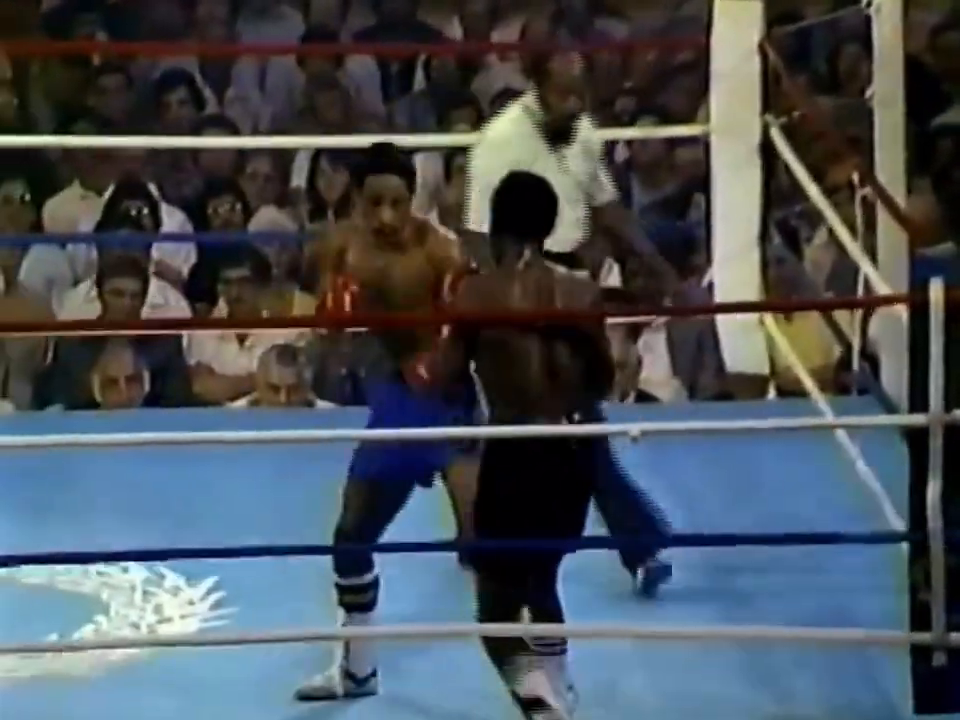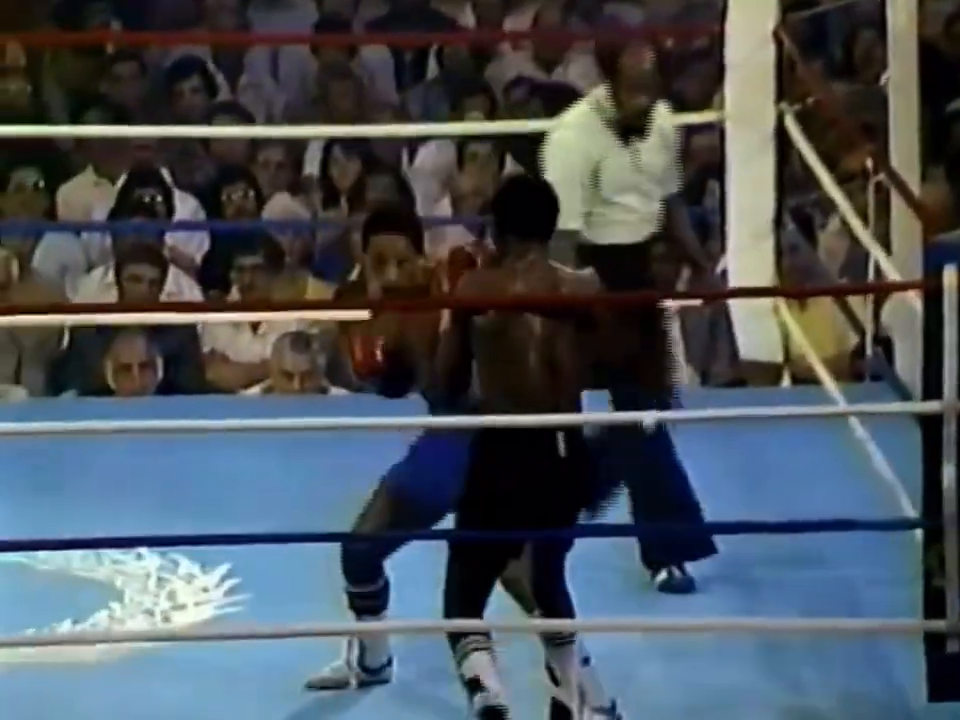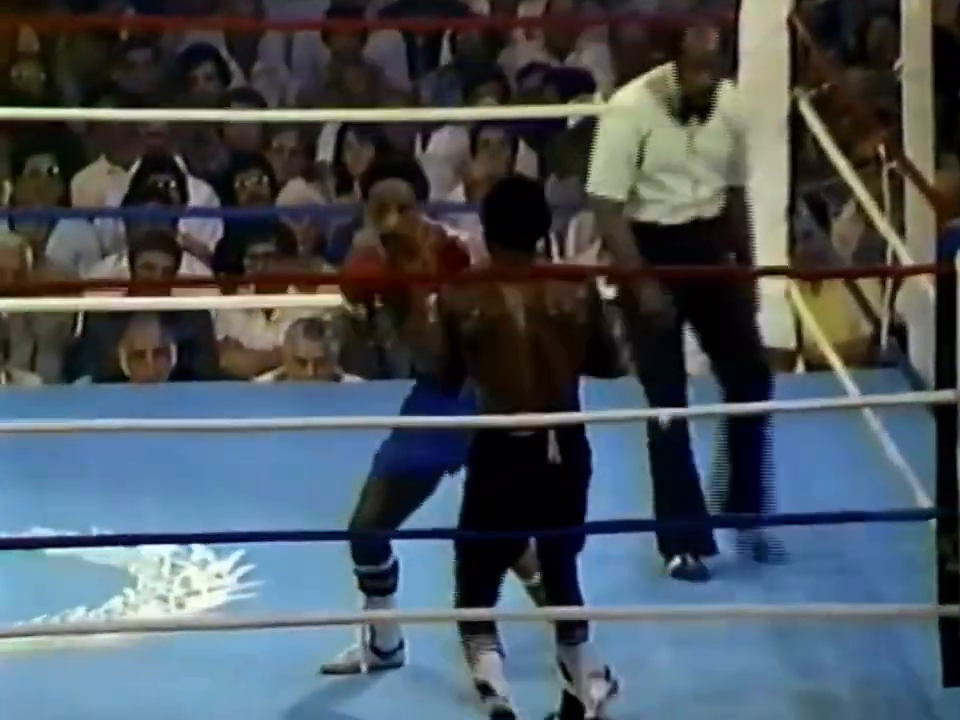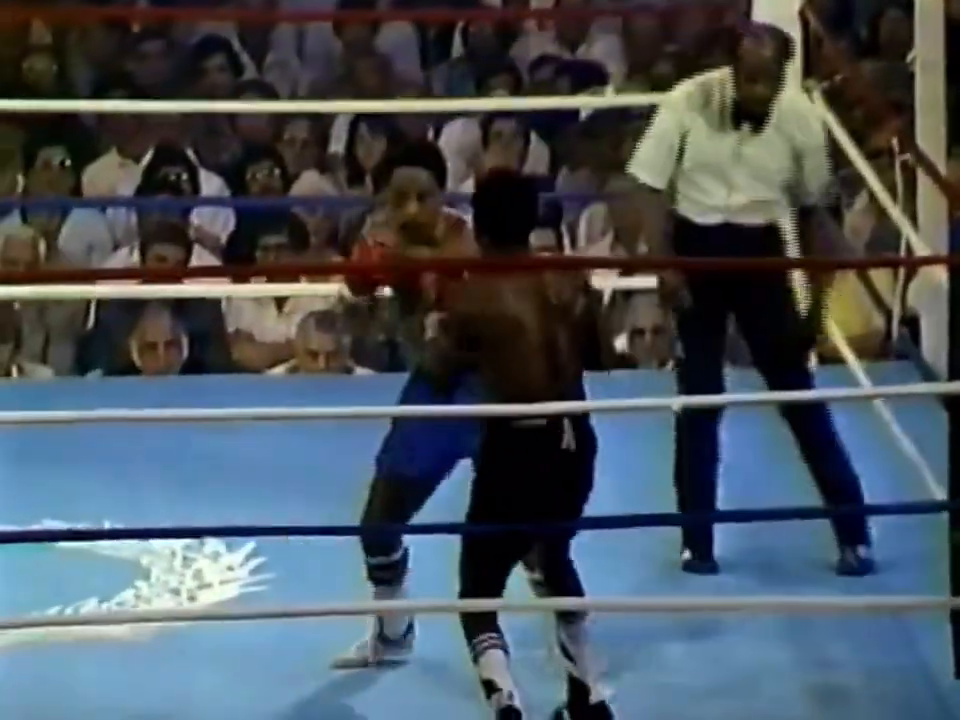
dt=0.2s
person 1, frame 1
left shoulder: (583, 132)
right shoulder: (503, 141)
left elbow: (606, 206)
right elbow: (485, 235)
left wrist: (655, 264)
left hip: (567, 273)
right ankle: (640, 546)
person 1, frame 2
left shoulder: (661, 123)
right shoulder: (574, 134)
right elbow: (564, 238)
left wrist: (700, 260)
left hip: (641, 266)
right hip: (596, 272)
left knee: (653, 400)
right knee: (640, 408)
right ankle: (668, 551)
person 1, frame 3
left shoulder: (732, 106)
right shoulder: (632, 107)
left elbow: (734, 193)
right elbow: (606, 206)
left wrist: (747, 265)
right wrist: (641, 283)
left hip: (707, 248)
right hip: (646, 249)
left knee: (749, 379)
right knee: (666, 397)
left ankle: (745, 506)
right ankle: (683, 539)
person 1, frame 4
left shoulder: (803, 118)
right shoulder: (688, 102)
left elbow: (812, 211)
right elbow: (651, 189)
left wrist: (816, 300)
right wrist: (663, 268)
left hip: (759, 252)
right hip: (694, 249)
left knee: (796, 389)
right knee: (698, 394)
left ankle: (852, 530)
right ankle: (696, 533)
person 2, frame 1
left shoulder: (475, 294)
right shoulder: (582, 293)
left elbow: (443, 382)
right elbow: (602, 385)
left hip: (515, 457)
right hip: (573, 454)
left knee: (497, 615)
right knee: (540, 583)
person 2, frame 2
left shoulder: (475, 290)
right shoulder: (581, 291)
left elbow: (448, 384)
left hip: (504, 453)
right hip: (567, 452)
left knee: (462, 606)
right knee: (550, 578)
person 2, frame 3
left shoulder: (460, 296)
right shoulder: (578, 290)
left elbow: (445, 375)
right elbow: (608, 364)
left hip: (502, 457)
right hip: (568, 453)
left knee: (474, 607)
right knee: (561, 579)
person 2, frame 4
left shoulder: (468, 297)
right shoulder: (572, 280)
left elbow: (439, 378)
right elbow: (603, 358)
left wrist: (443, 330)
left hip: (514, 450)
right hip: (574, 444)
left knee: (478, 599)
right knee: (557, 564)
person 3, frame 1
left shoulder: (437, 250)
right shoulder: (345, 244)
right elbow: (335, 327)
right wrist: (333, 306)
left hip: (444, 394)
right hip: (393, 395)
right knee: (351, 537)
right ankle: (356, 668)
person 3, frame 2
left shoulder: (455, 292)
right shoulder: (375, 297)
right wrist: (365, 366)
right hip: (445, 434)
left knee: (518, 571)
right knee: (360, 548)
right ankle: (369, 660)
person 3, frame 3
left shoulder: (450, 253)
right shoulder: (366, 255)
right wrist: (357, 300)
left hip: (478, 395)
right hip: (429, 396)
right knee: (366, 528)
right ankle: (384, 643)
person 3, frame 4
left shoulder: (464, 242)
right shoulder: (379, 233)
right elbow: (358, 304)
right wrist: (363, 280)
left hip: (482, 387)
right hip: (428, 386)
right knee: (377, 526)
right ankle: (392, 634)
